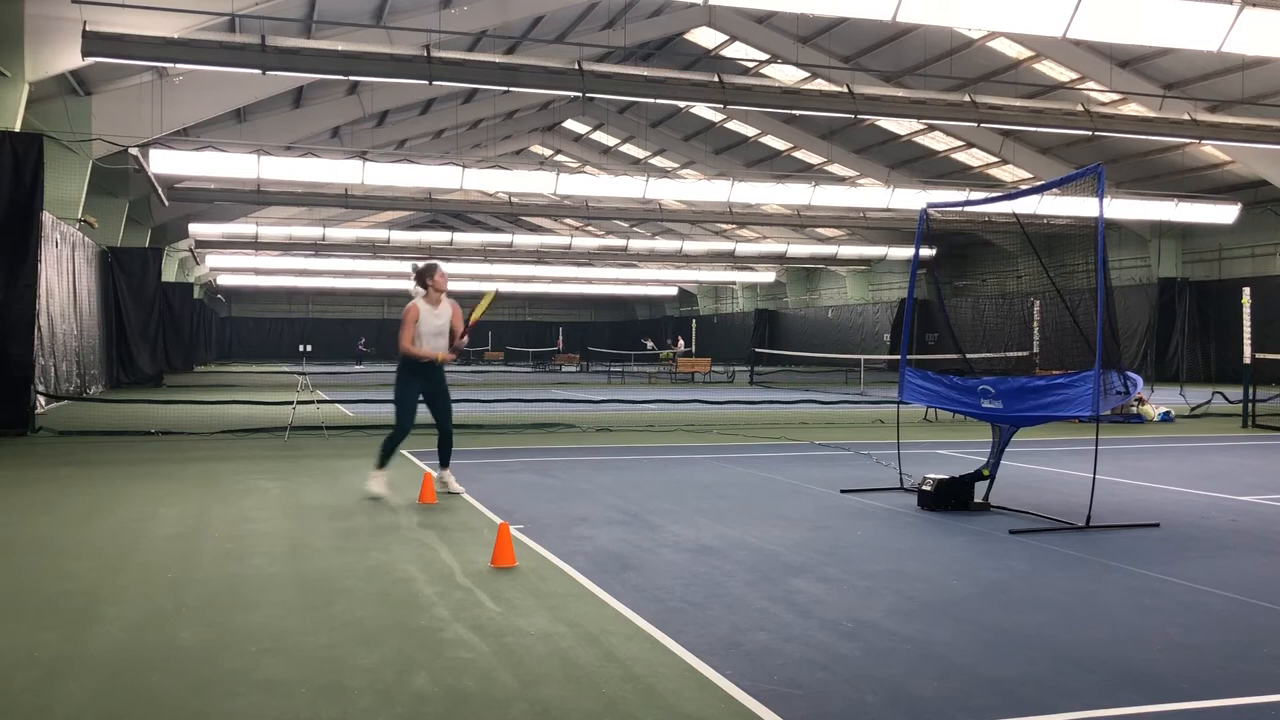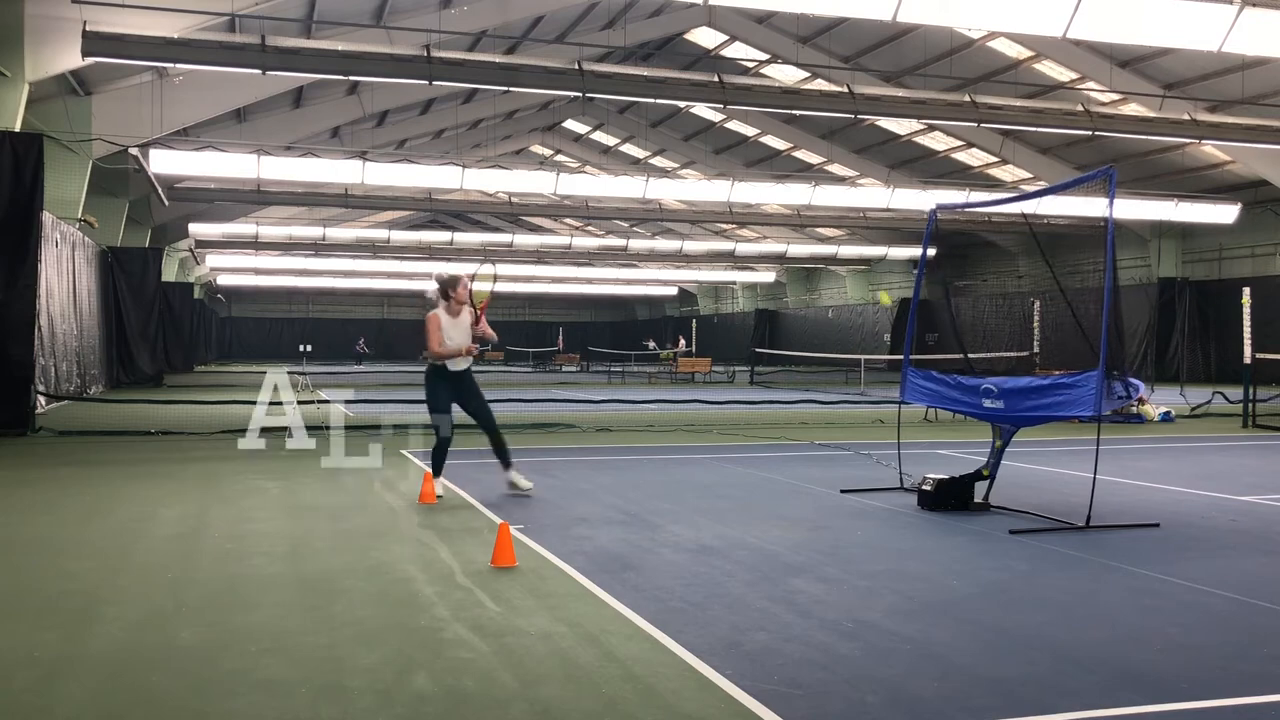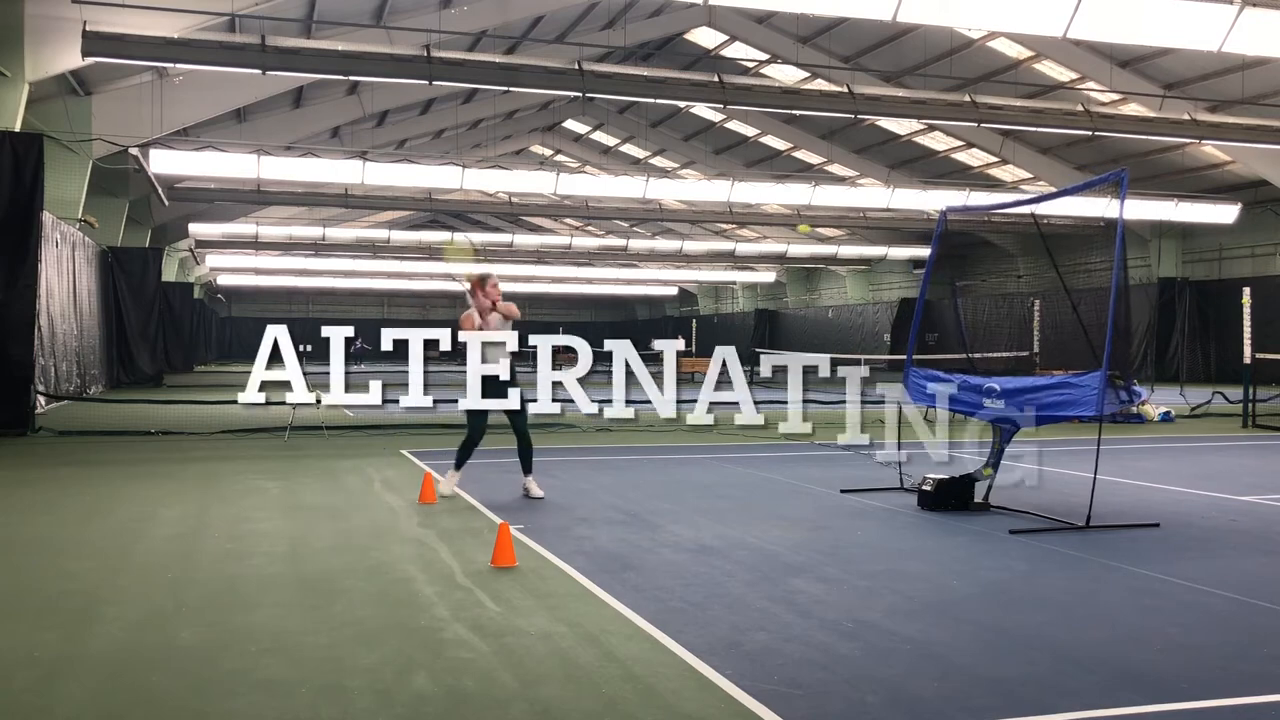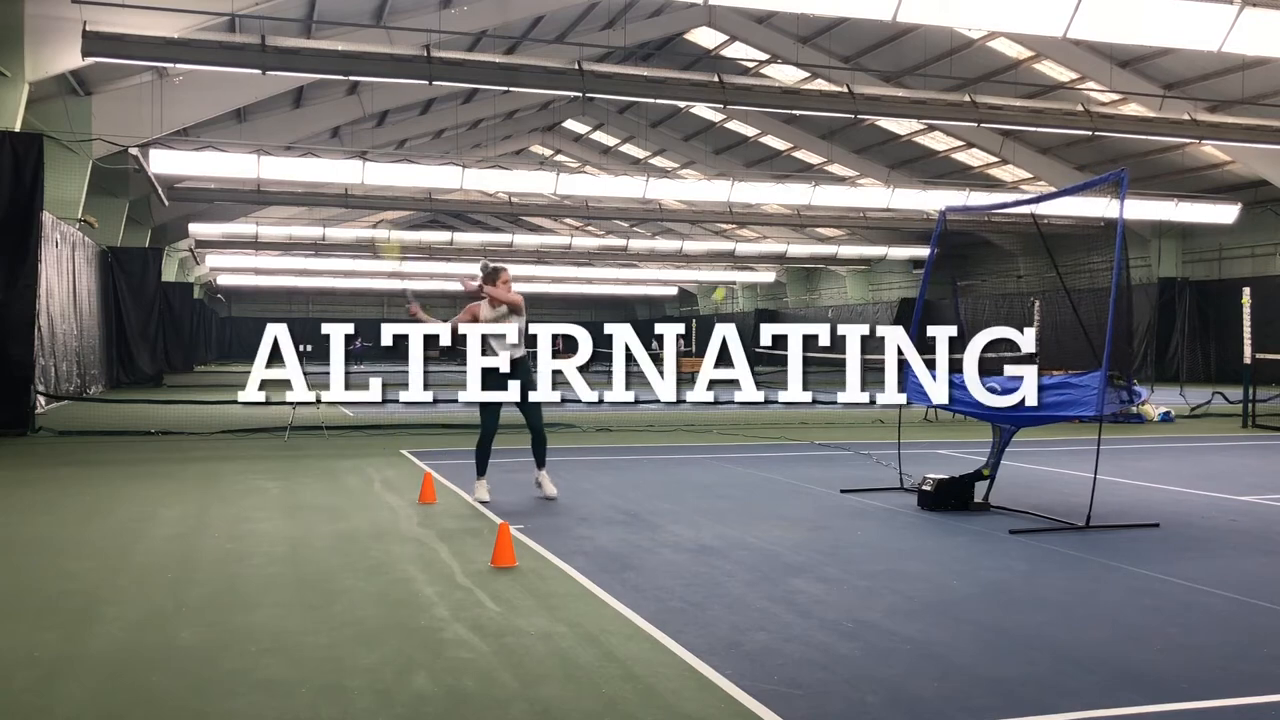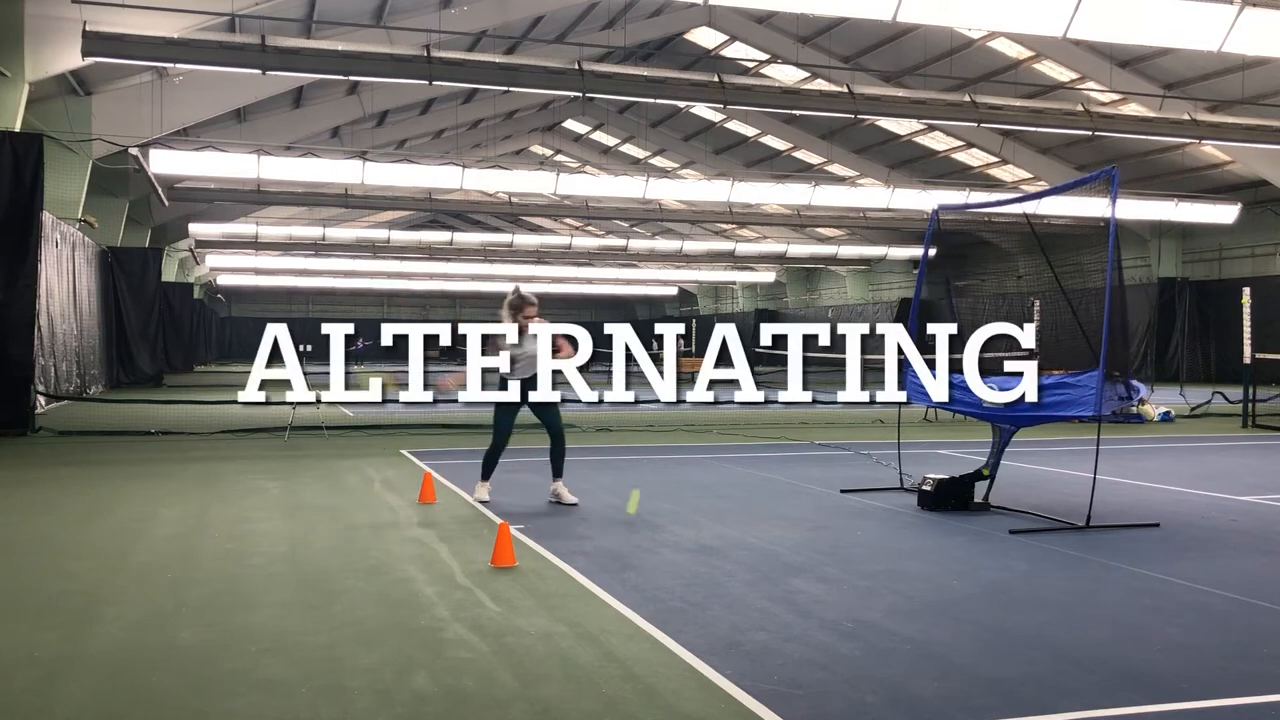
dt=0.3s
person 1, frame 1
left shoulder: (452, 306)
right shoulder: (414, 308)
left elbow: (459, 340)
right elbow: (405, 347)
left wrist: (459, 342)
right wrist: (436, 355)
left hip: (435, 372)
right hip: (411, 372)
left knee: (446, 428)
right knee: (402, 429)
left ankle: (444, 474)
right ankle: (378, 473)
person 1, frame 2
left shoulder: (472, 314)
right shoulder: (434, 318)
left elbow: (492, 337)
right elbow: (434, 352)
left wrist: (484, 333)
right wrist: (462, 350)
left hip: (464, 378)
right hip: (438, 380)
left knee: (491, 427)
right knee: (444, 438)
left ankle: (512, 475)
right ankle: (436, 479)
person 1, frame 3
left shoulder: (507, 308)
right shoulder: (468, 317)
left elbow: (515, 315)
left wrist: (492, 305)
right wrist: (481, 330)
right hip: (481, 377)
left knee: (522, 431)
right knee: (475, 434)
left ankle: (528, 481)
right ankle: (453, 474)
person 1, frame 4
left shoulder: (516, 301)
right shoulder: (476, 309)
left elbow: (507, 299)
left wrist: (478, 287)
right wrist: (421, 316)
left hip: (520, 368)
right hip: (494, 372)
left knee: (536, 426)
right knee: (488, 431)
left ankle: (541, 475)
right ankle: (481, 482)
person 1, frame 5
left shoulder: (542, 326)
left elbow: (567, 350)
left wrist: (558, 356)
right wrist: (462, 377)
left hip: (536, 383)
right hip: (510, 388)
left knee: (557, 433)
right knee: (499, 441)
left ankle: (557, 487)
right ankle: (483, 484)
